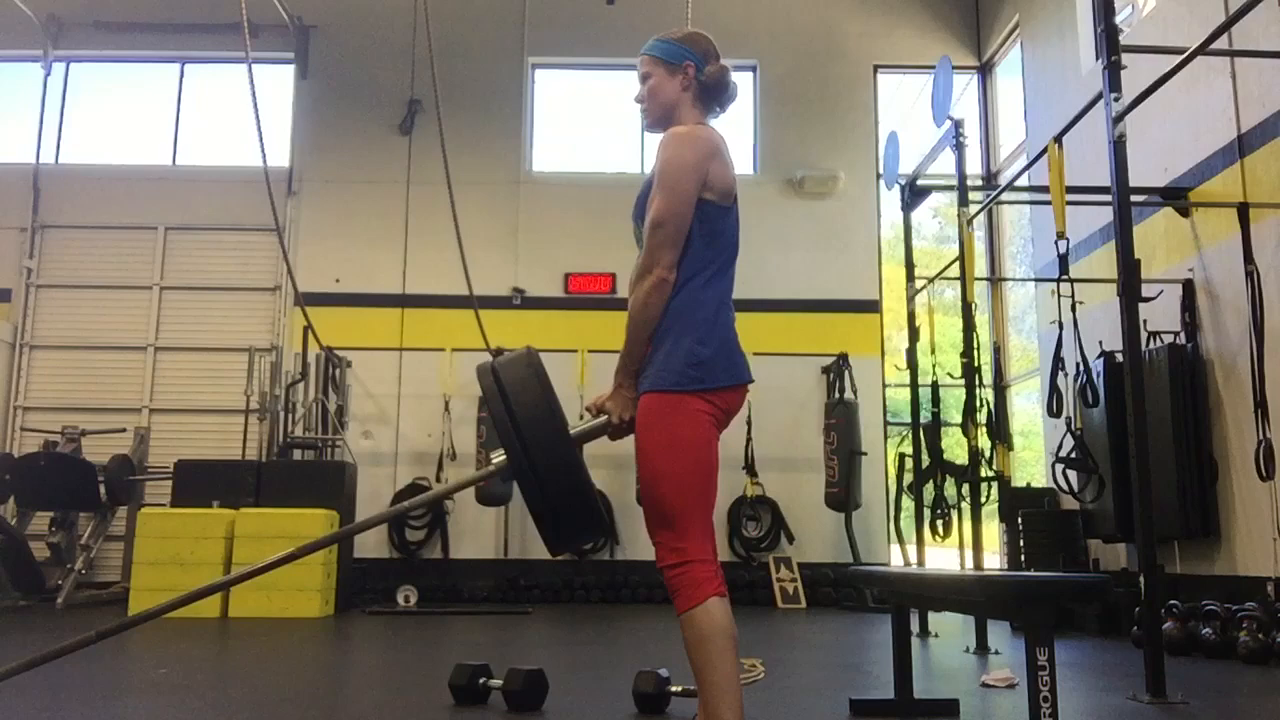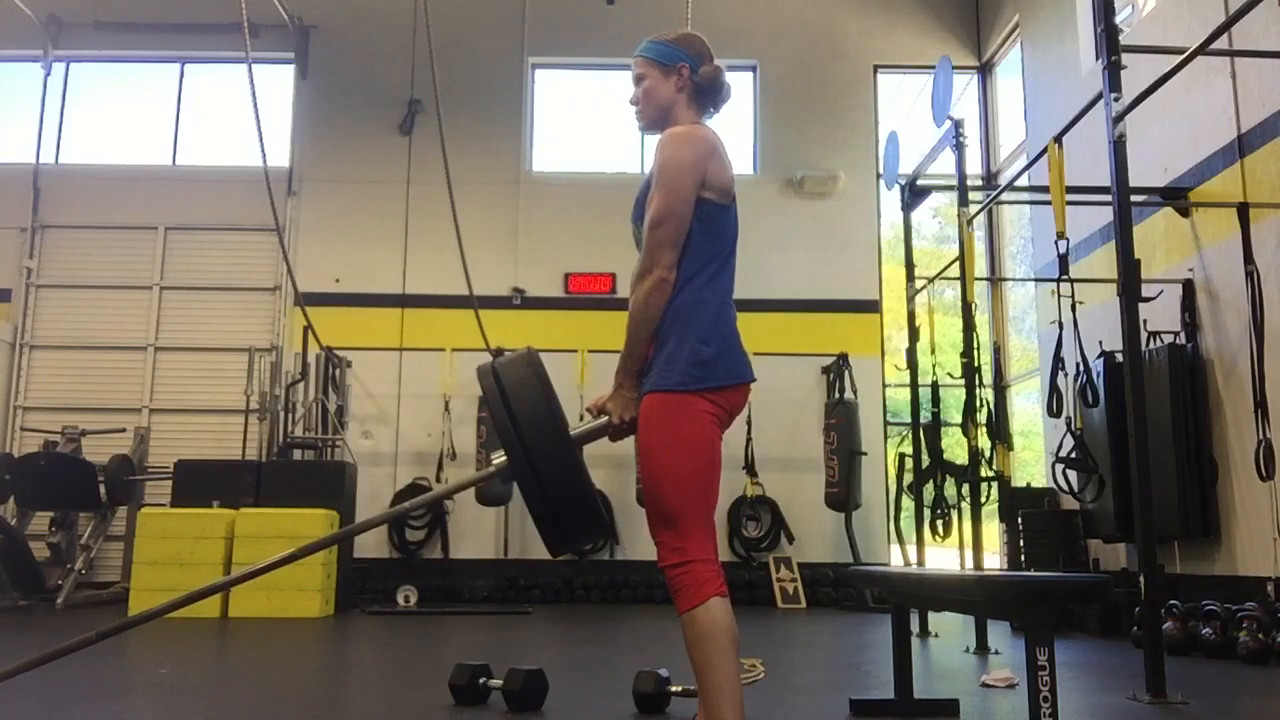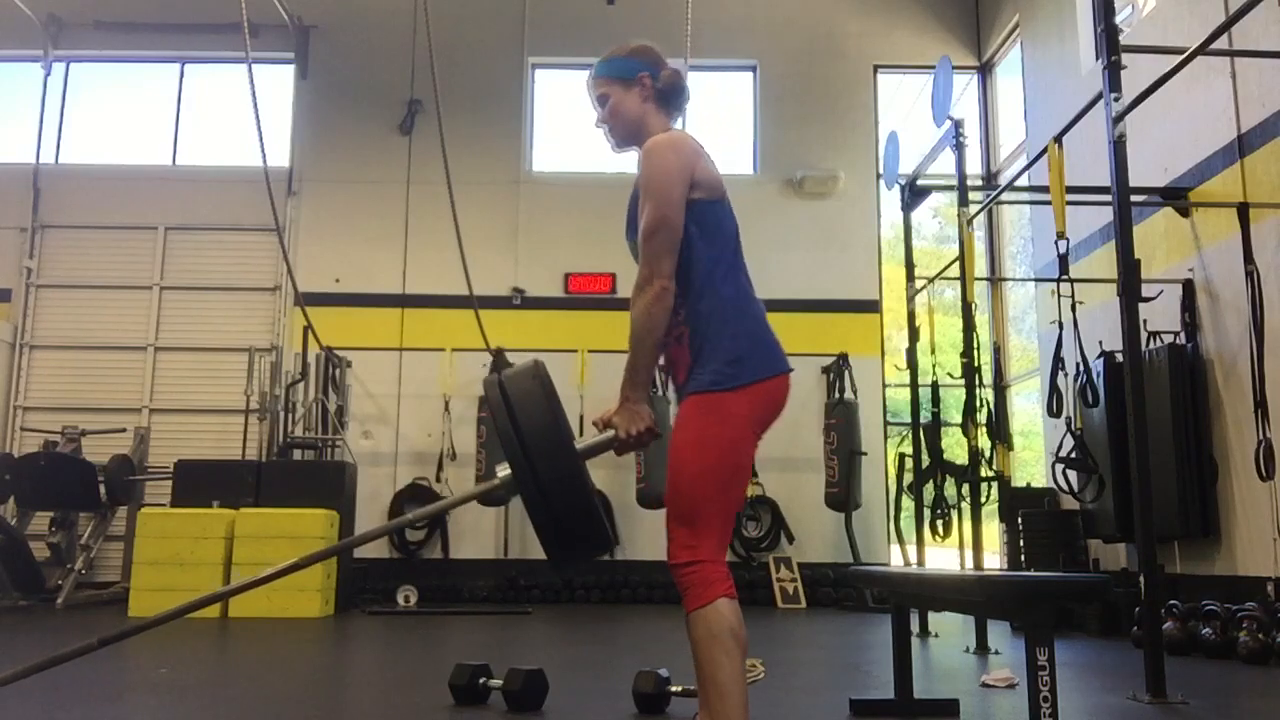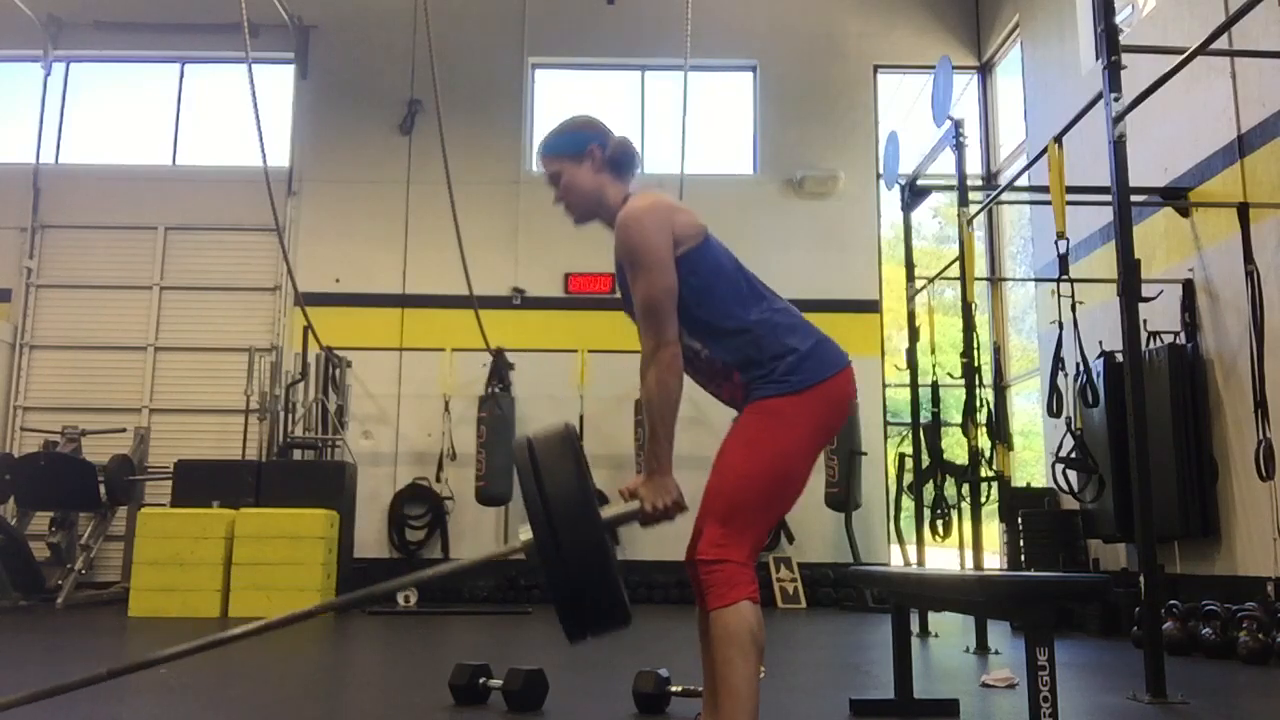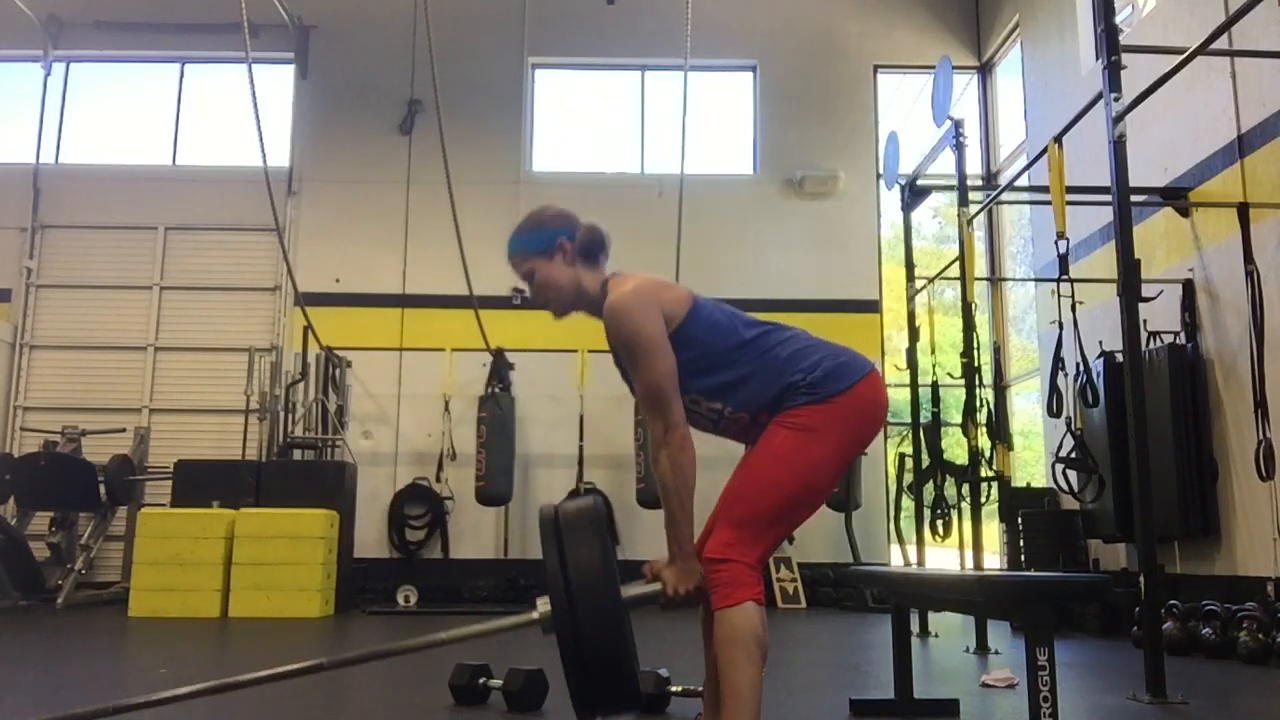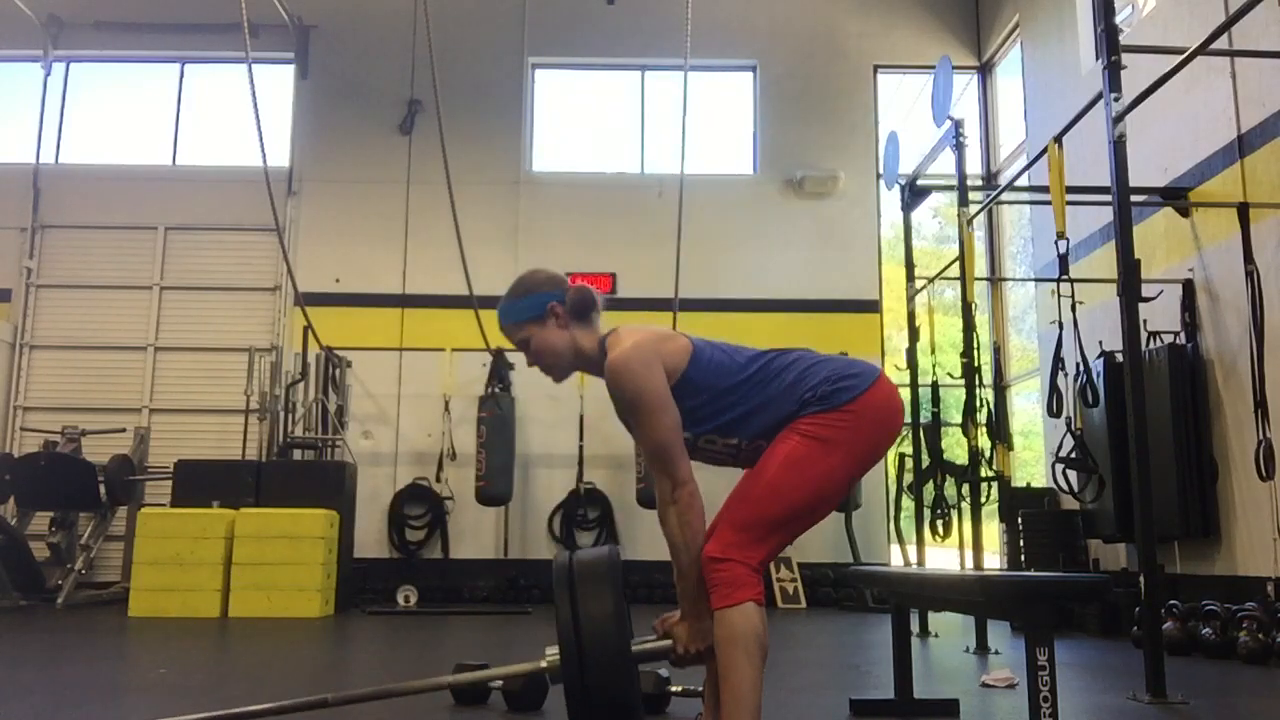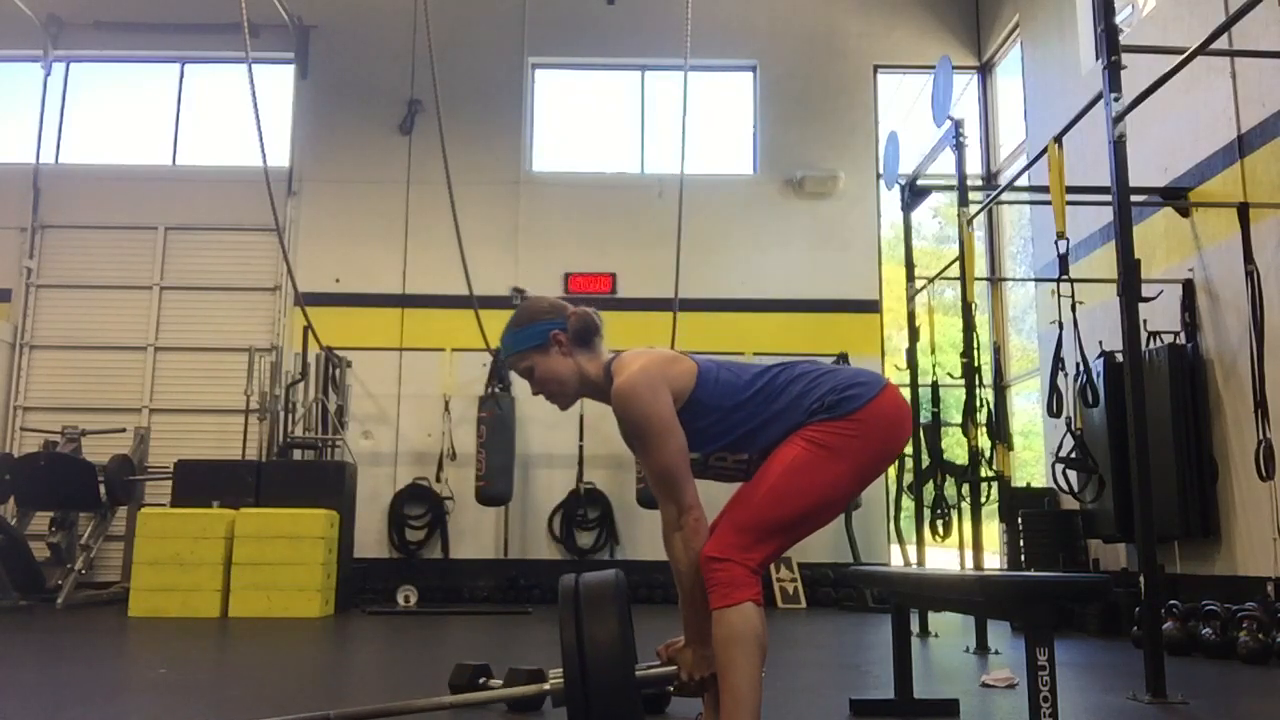
dt=0.4s
person 1, frame 1
left shoulder: (688, 142)
right shoulder: (698, 151)
left elbow: (657, 274)
left wrist: (623, 385)
right wrist: (636, 386)
left hip: (685, 373)
right hip: (696, 370)
left knee: (687, 560)
right knee: (688, 556)
person 1, frame 2
left shoulder: (685, 143)
right shoulder: (695, 152)
left elbow: (657, 274)
left wrist: (623, 386)
right wrist: (636, 387)
left hip: (688, 375)
right hip: (697, 372)
left knee: (688, 560)
right knee: (688, 557)
person 1, frame 3
left shoulder: (666, 150)
right shoulder: (670, 159)
left elbow: (657, 285)
right elbow: (666, 287)
left wrist: (632, 401)
right wrist: (640, 399)
left hip: (731, 374)
right hip: (730, 373)
left knee: (696, 559)
right knee: (698, 558)
person 1, frame 4
left shoulder: (640, 216)
right shoulder: (635, 227)
left elbow: (665, 353)
right elbow: (662, 355)
left wrist: (659, 474)
right wrist: (656, 473)
left hip: (801, 384)
right hip: (792, 388)
left knee: (722, 559)
right knee: (713, 558)
person 1, frame 5
left shoulder: (627, 301)
right shoulder: (624, 311)
left elbow: (674, 433)
right elbow: (664, 436)
left wrist: (682, 556)
right wrist: (685, 555)
left hip: (836, 395)
right hip: (825, 401)
left knee: (728, 561)
right knee: (720, 560)
person 1, frame 6
left shoulder: (628, 359)
right shoulder: (626, 365)
left elbow: (681, 490)
right elbow: (669, 493)
left wrist: (694, 614)
right wrist: (693, 610)
left hip: (850, 406)
right hip: (845, 409)
left knee: (729, 560)
right knee: (725, 554)
person 1, frame 7
left shoulder: (634, 384)
right shoulder: (630, 393)
left elbow: (688, 516)
right elbow: (676, 517)
left wrist: (698, 642)
right wrist: (697, 637)
left hip: (859, 414)
right hip: (850, 418)
left knee: (728, 560)
right knee: (725, 555)
